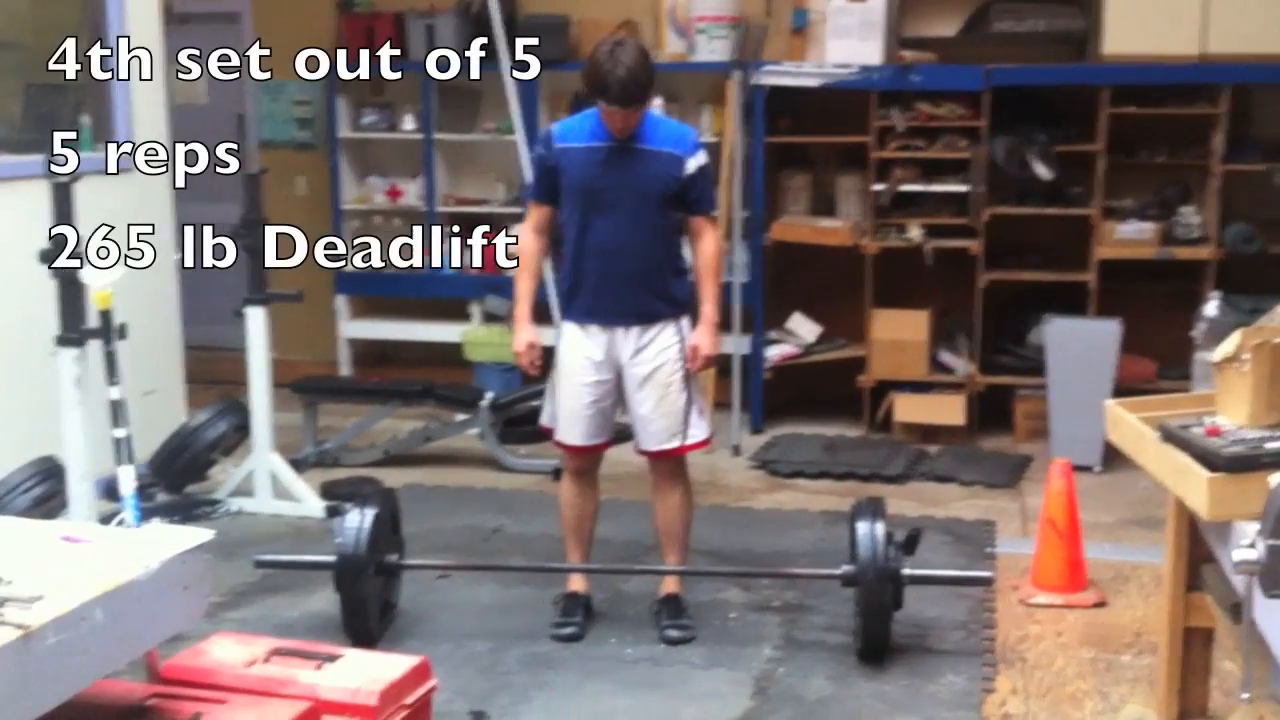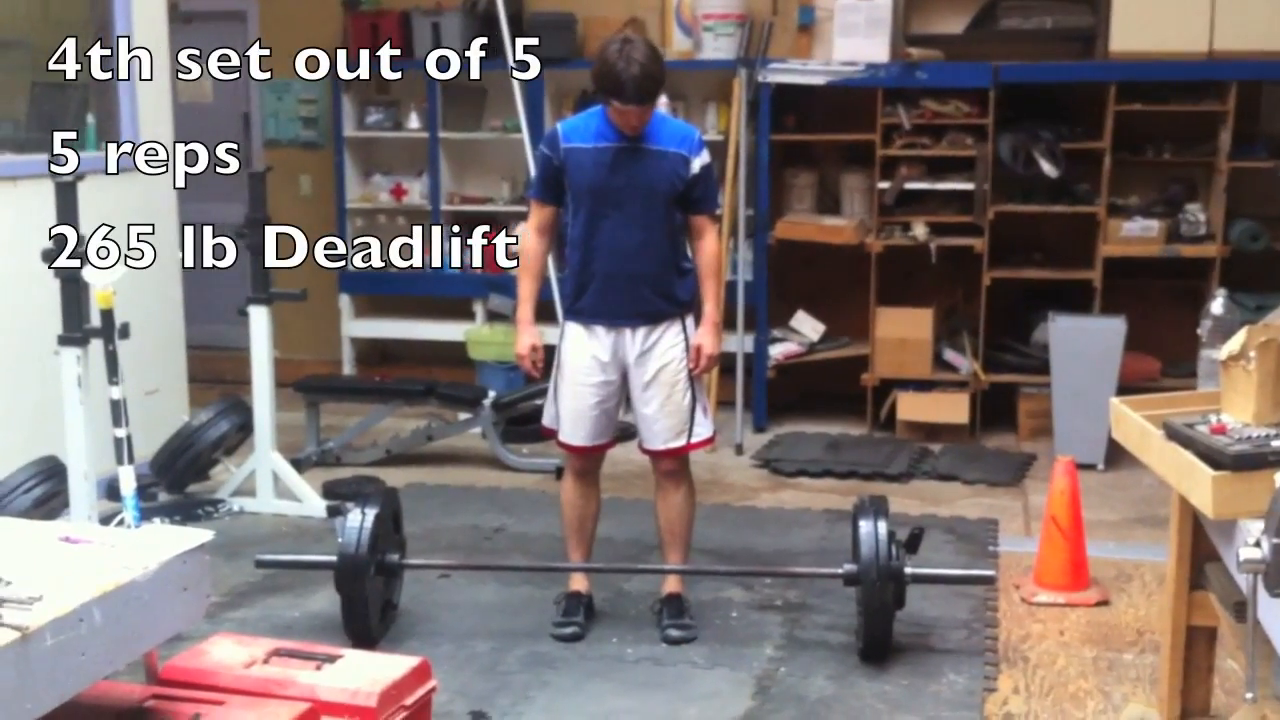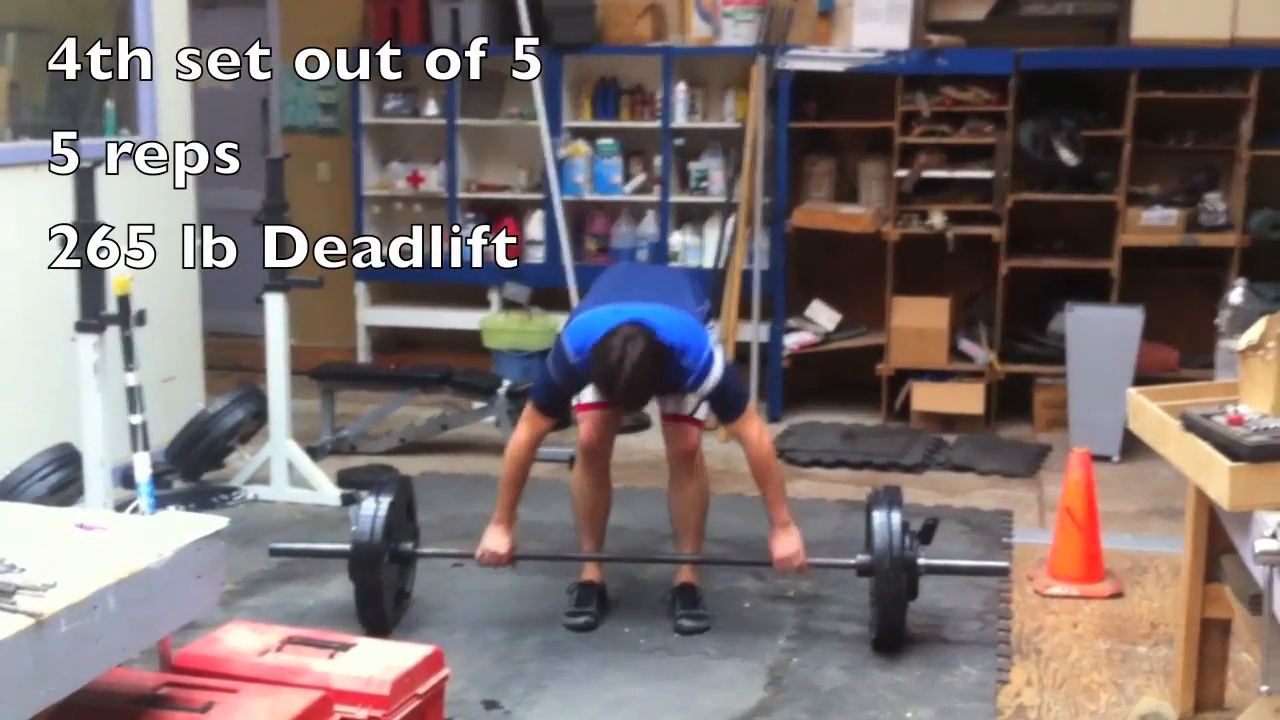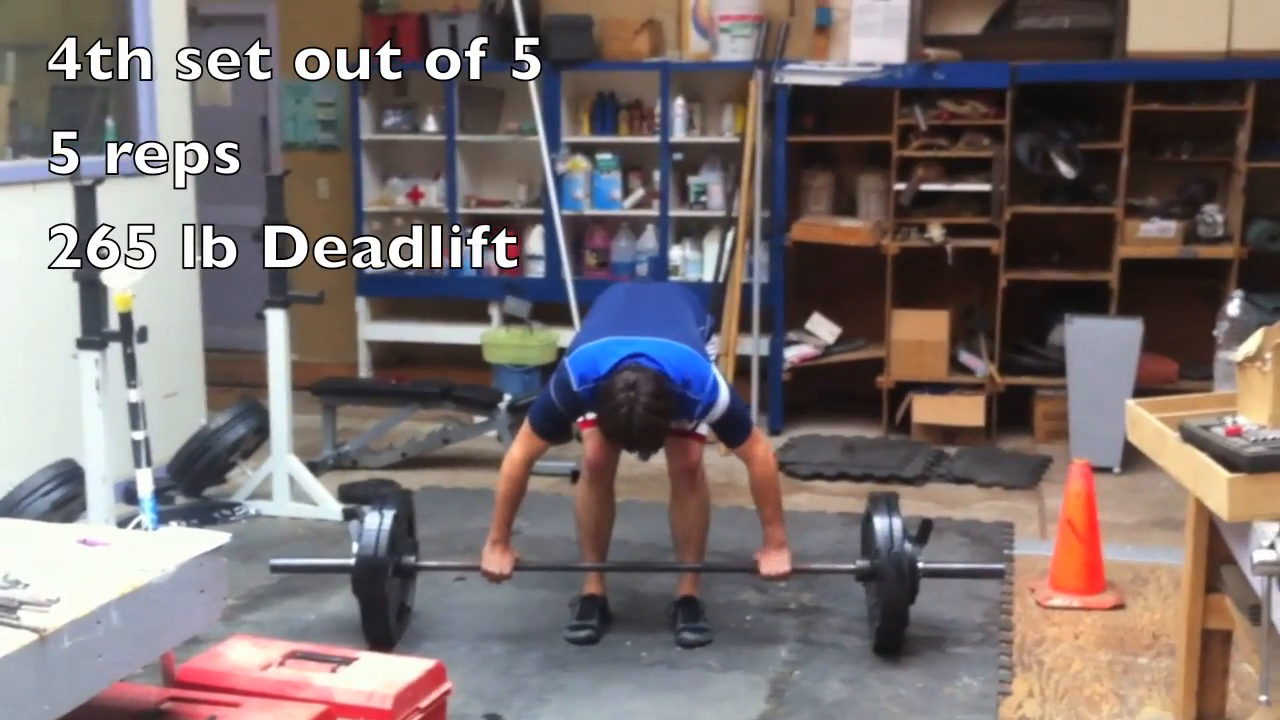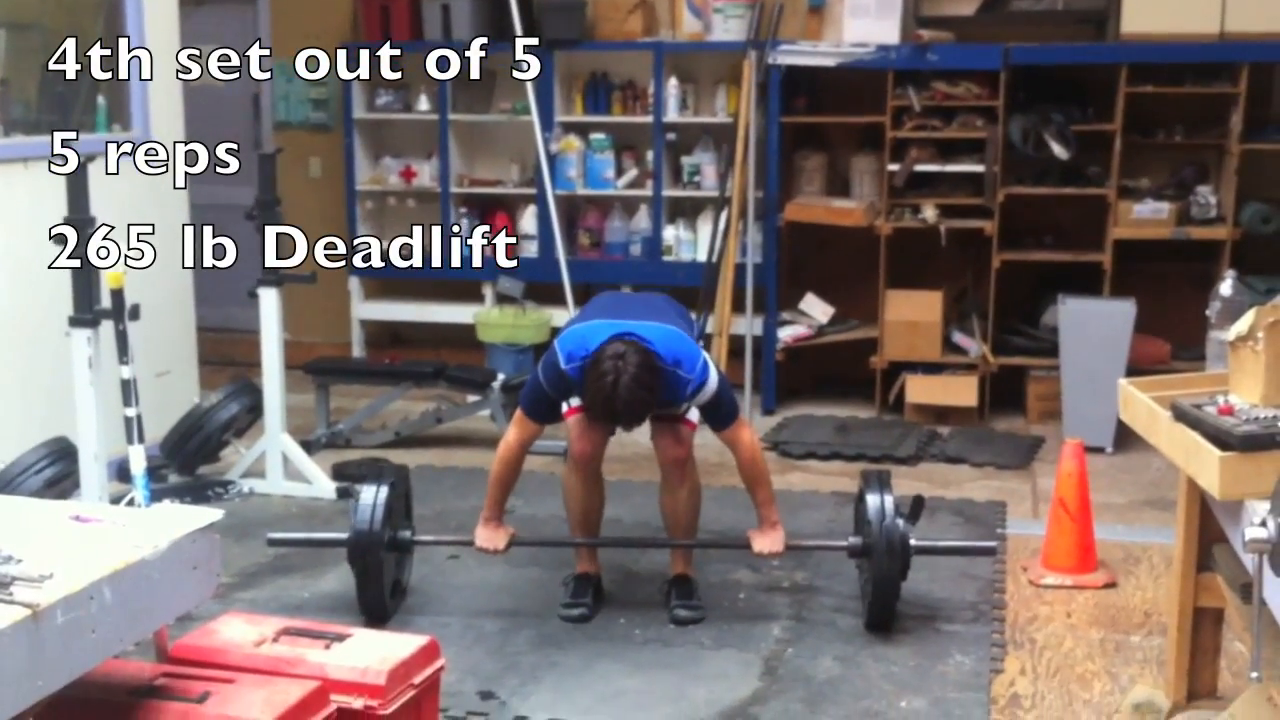
dt=1s
person 1, frame 1
left shoulder: (682, 146)
right shoulder: (559, 141)
left elbow: (703, 235)
right elbow: (535, 230)
left wrist: (708, 321)
right wrist: (523, 317)
left hip: (661, 326)
right hip: (583, 325)
left knee: (668, 459)
right knee: (578, 458)
left ankle: (671, 589)
right ankle: (576, 586)
person 1, frame 2
left shoulder: (686, 145)
right shoulder: (564, 140)
left elbow: (704, 236)
right elbow: (538, 231)
left wrist: (711, 322)
right wrist: (525, 320)
left hip: (665, 328)
right hip: (586, 326)
left knee: (671, 461)
right knee: (581, 459)
left ankle: (673, 588)
right ankle: (577, 585)
person 1, frame 3
left shoulder: (694, 353)
right shoulder: (576, 350)
left elbow: (754, 436)
right elbow: (525, 436)
left wrist: (783, 527)
right wrist: (500, 524)
right hip: (603, 336)
left knee: (685, 447)
right knee: (591, 442)
left ankle: (687, 580)
right ankle: (591, 576)
person 1, frame 4
left shoulder: (699, 384)
right shoulder: (576, 379)
left elbow: (759, 456)
right elbow: (521, 454)
left wrist: (775, 544)
right wrist: (498, 542)
left knee: (688, 465)
right knee: (596, 462)
left ankle: (688, 595)
right ankle: (593, 592)
person 1, frame 5
left shoulder: (689, 367)
right shoulder: (564, 363)
left elbow: (743, 440)
right elbow: (516, 439)
left wrist: (769, 523)
right wrist: (491, 520)
left hip: (669, 360)
right hip: (589, 362)
left knee: (677, 455)
right knee: (582, 451)
left ankle: (682, 574)
right ankle: (585, 572)
